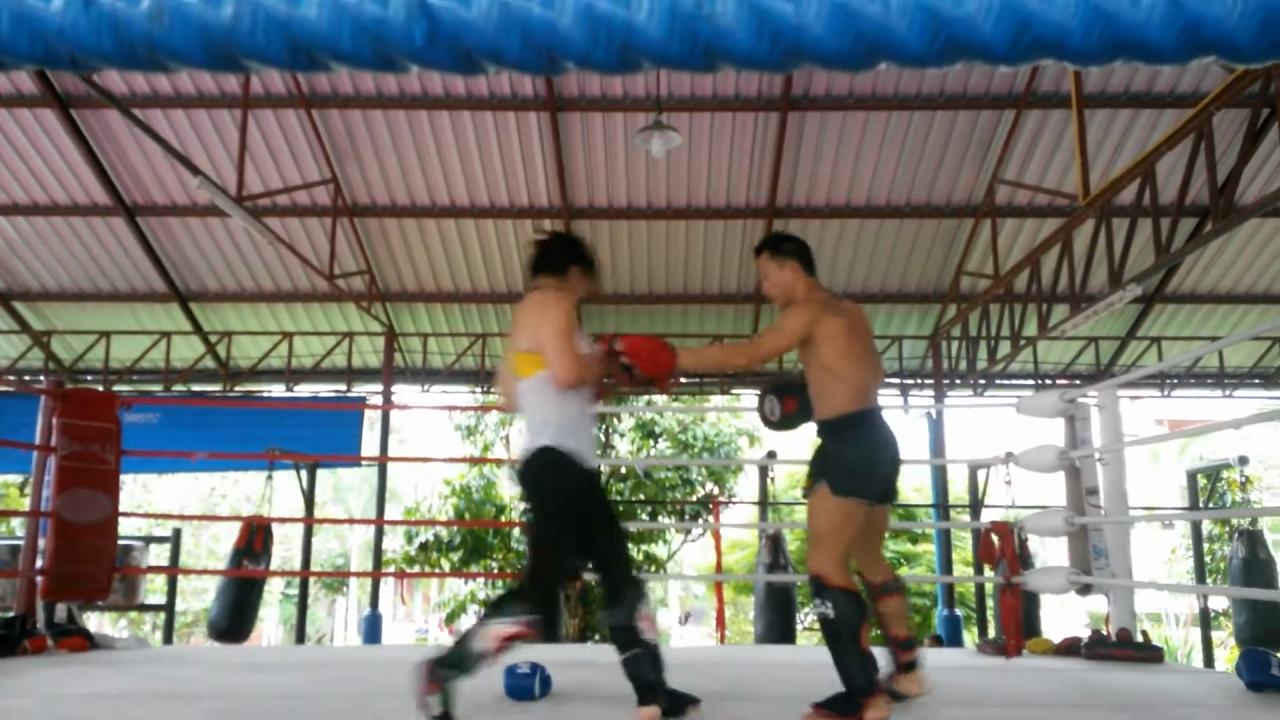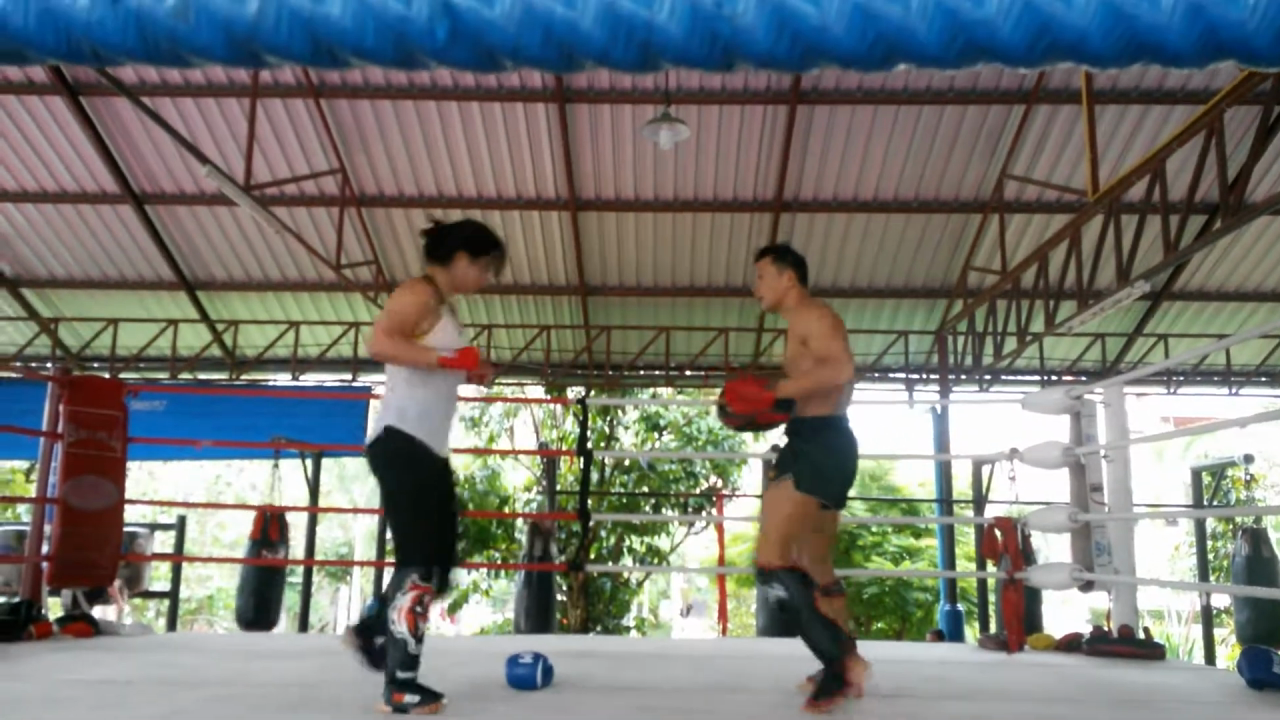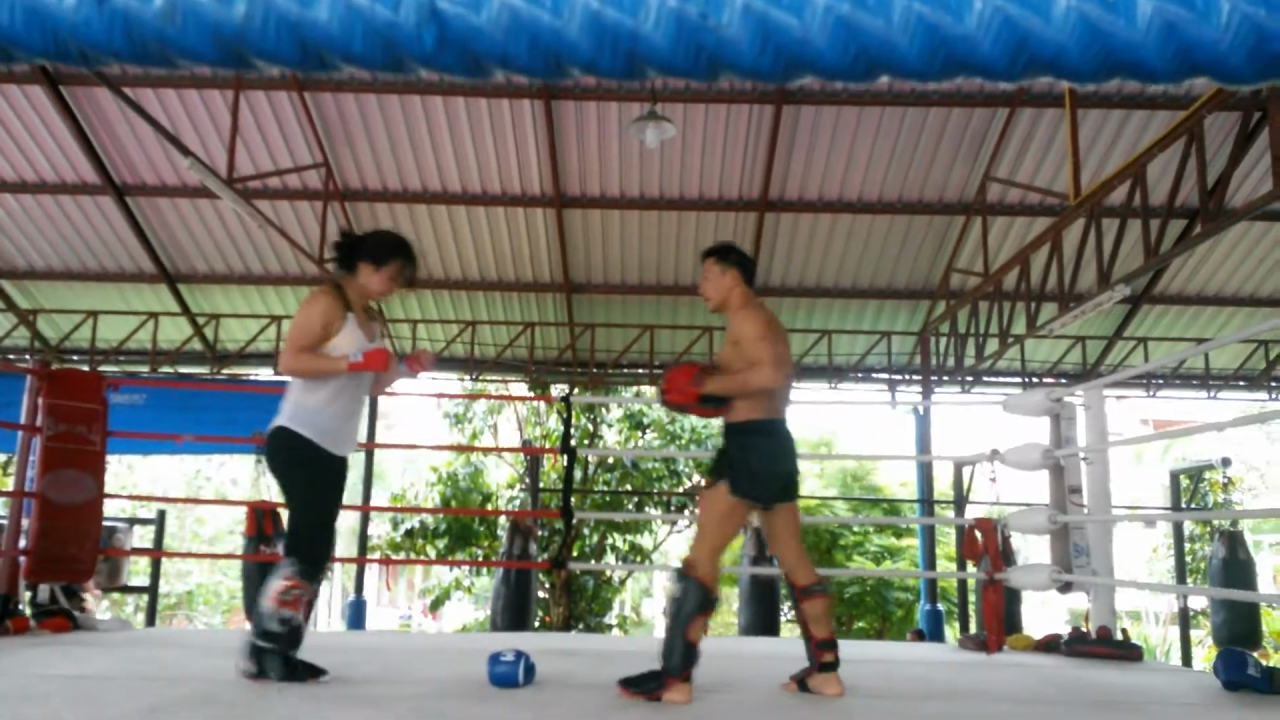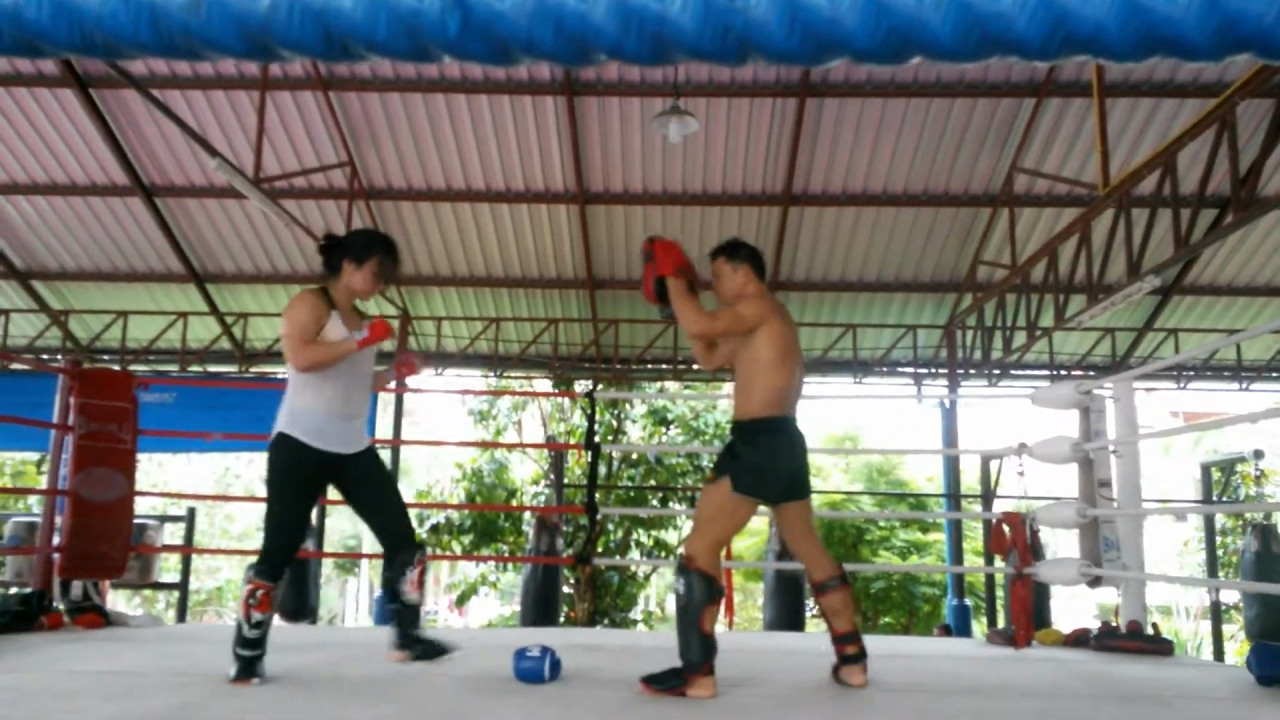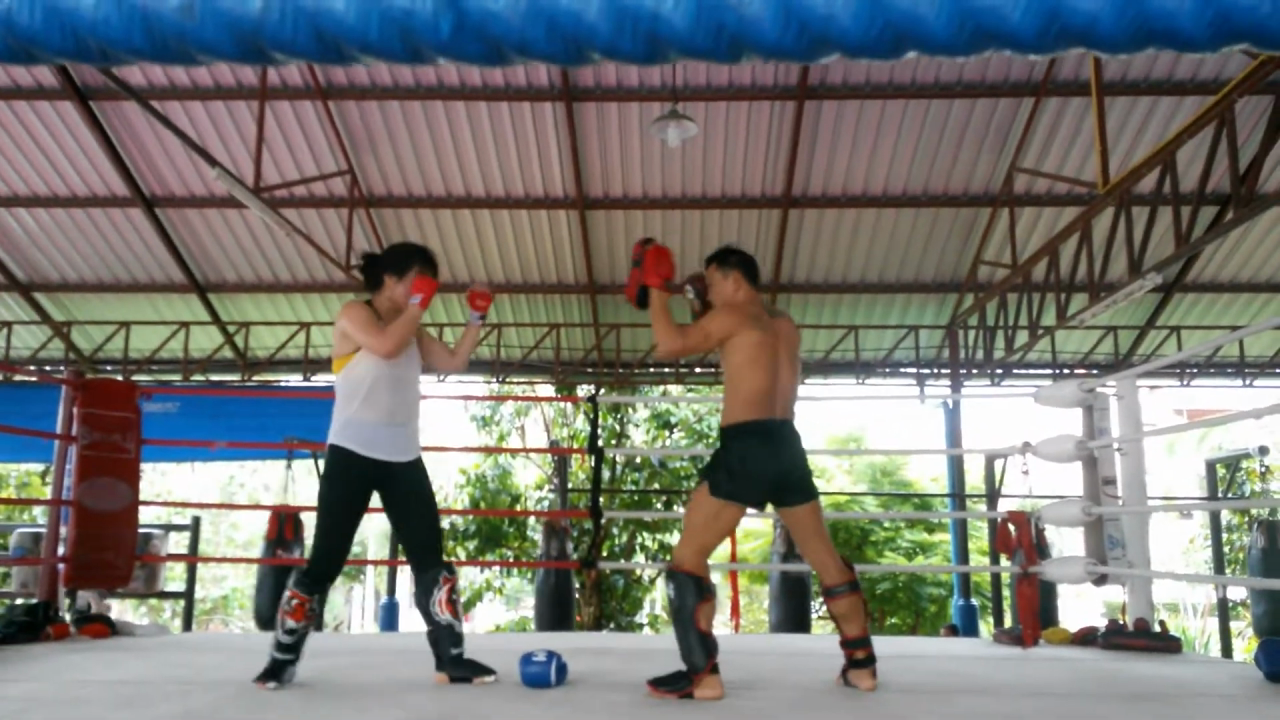
dt=0.4s
person 1, frame 1
left shoulder: (526, 318)
right shoulder: (554, 304)
left elbow: (511, 395)
right elbow: (568, 372)
right wrist: (602, 360)
left hip: (569, 466)
right hip: (557, 464)
left knee: (621, 577)
right knee: (540, 590)
right ankle: (443, 670)
person 1, frame 2
left shoulder: (442, 307)
right shoulder: (419, 294)
right elbow: (379, 342)
left wrist: (465, 373)
right wrist: (444, 359)
left hip: (425, 449)
right hip: (400, 442)
left knee: (438, 559)
right knee: (418, 561)
left ankle: (371, 630)
right ankle: (401, 686)
person 1, frame 3
left shoulder: (369, 319)
right shoulder: (324, 302)
left elbow: (369, 384)
right elbow: (291, 361)
left wrist: (407, 367)
right wrist: (355, 360)
left hip: (334, 450)
right hip: (296, 441)
left knee: (311, 553)
right knee: (309, 546)
left ankle: (279, 654)
right ankle: (262, 652)
person 1, frame 4
left shoulder: (362, 321)
right shoulder: (309, 304)
right elbow: (301, 358)
left wrist: (396, 371)
right wrist: (363, 340)
left hip: (355, 450)
right hip: (301, 444)
left knee: (402, 538)
right knee: (279, 551)
left ankle: (407, 636)
right ankle: (246, 655)
person 1, frame 5
left shoulder: (408, 328)
right shoulder: (354, 315)
left elbow: (453, 362)
right elbow: (387, 346)
left wrist: (476, 317)
right wrist: (418, 304)
left hip: (403, 459)
right hip: (352, 455)
left knee: (430, 555)
right knee: (325, 559)
left ankle: (450, 659)
right ankle: (283, 659)
person 2, frame 1
left shoulder: (807, 312)
right shoulder: (848, 312)
left elbow: (750, 354)
left wrist: (669, 360)
left hip: (848, 447)
right hip: (873, 440)
left knee: (826, 569)
right knee: (869, 563)
right ankle: (906, 669)
person 2, frame 2
left shoulder: (811, 314)
right shoulder: (807, 324)
left elbow: (843, 369)
left wrist: (774, 392)
right wrist: (767, 405)
left hip: (818, 444)
right hip: (826, 446)
left knee: (772, 556)
right knee: (811, 563)
left ankle: (843, 656)
right ankle: (839, 669)
person 2, frame 3
left shoulder: (747, 318)
right shoulder: (766, 324)
left elbow: (770, 375)
left wrist: (711, 385)
right wrist: (718, 391)
left hip: (750, 446)
right hip: (775, 446)
left knee: (702, 557)
right knee: (794, 561)
left ankle: (674, 677)
right ankle: (824, 670)
person 2, frame 4
left shoulder: (758, 305)
right shoulder: (766, 320)
left elbow: (700, 327)
right elbow: (709, 358)
left wrist: (671, 278)
right wrist: (680, 301)
left hip: (758, 444)
right hip: (785, 444)
left knee: (700, 549)
right knee: (813, 554)
left ankle: (697, 672)
right ankle: (852, 660)
person 2, frame 5
left shoulder: (732, 316)
right shoulder: (783, 325)
left elbow: (670, 346)
left wrist: (656, 289)
right wrist: (709, 315)
left hip: (745, 448)
right hip: (785, 446)
left knee: (687, 557)
right knee: (825, 558)
left ankle: (702, 674)
right ankle: (861, 664)
